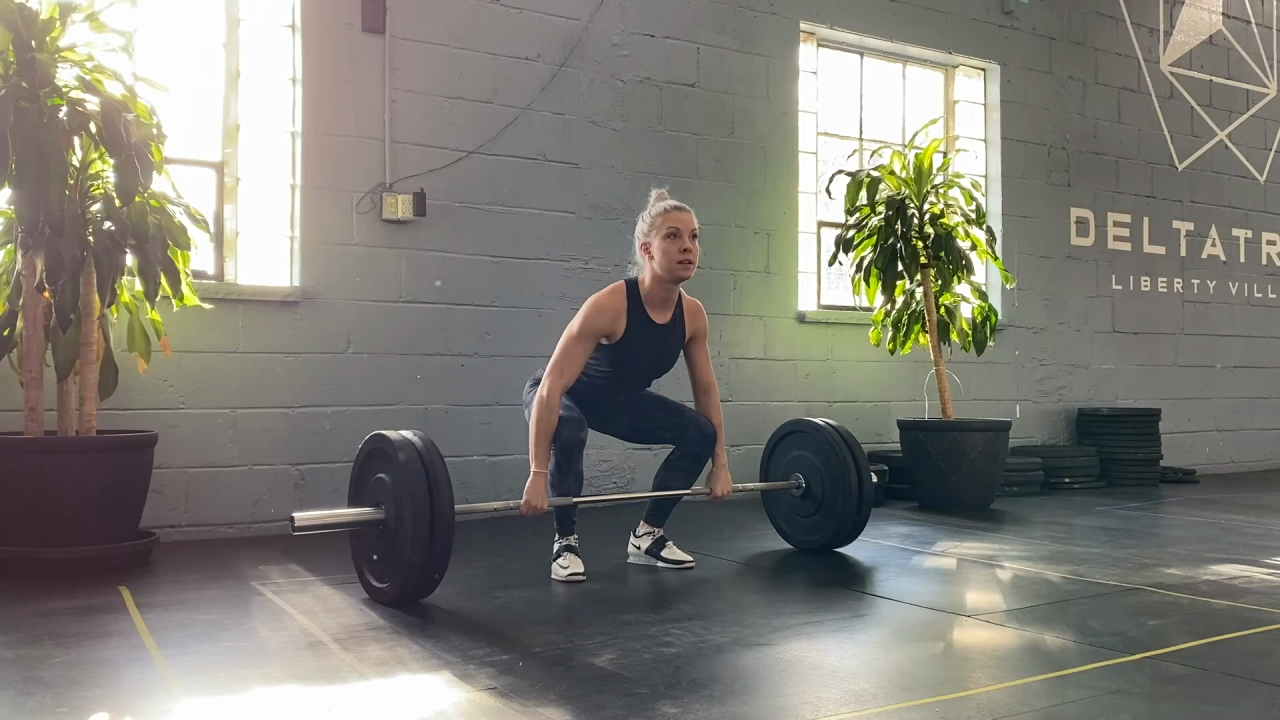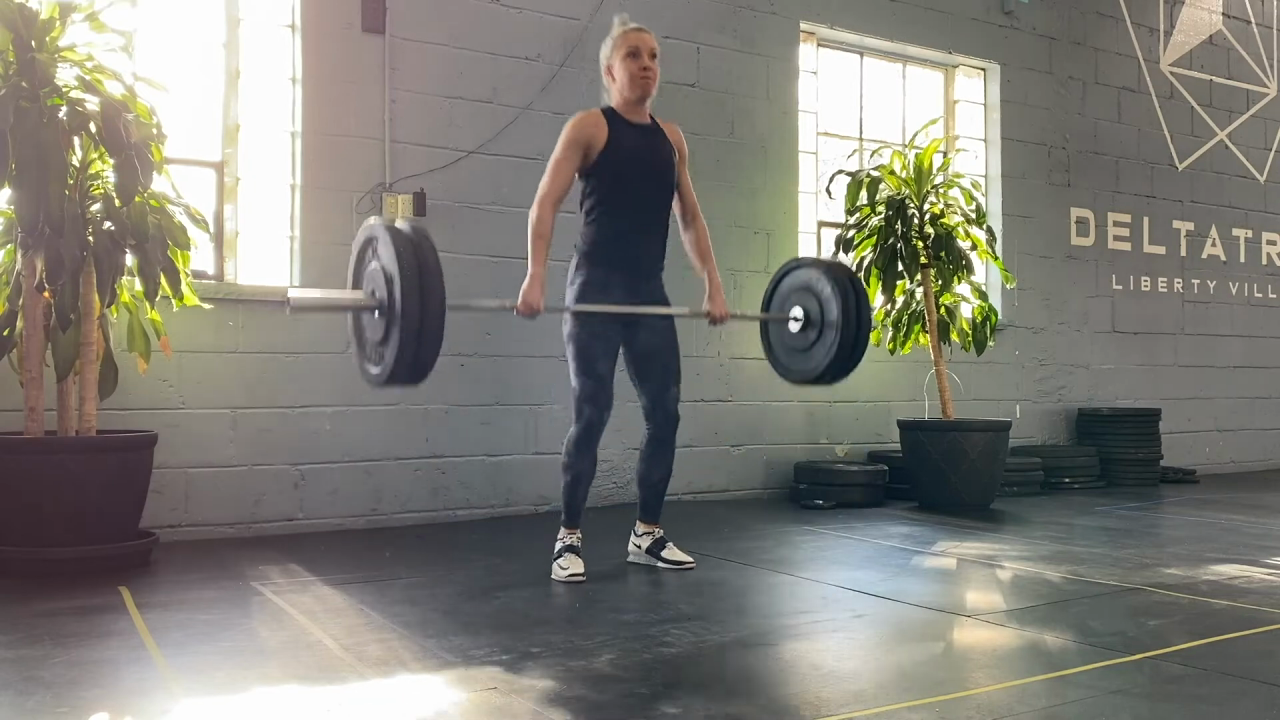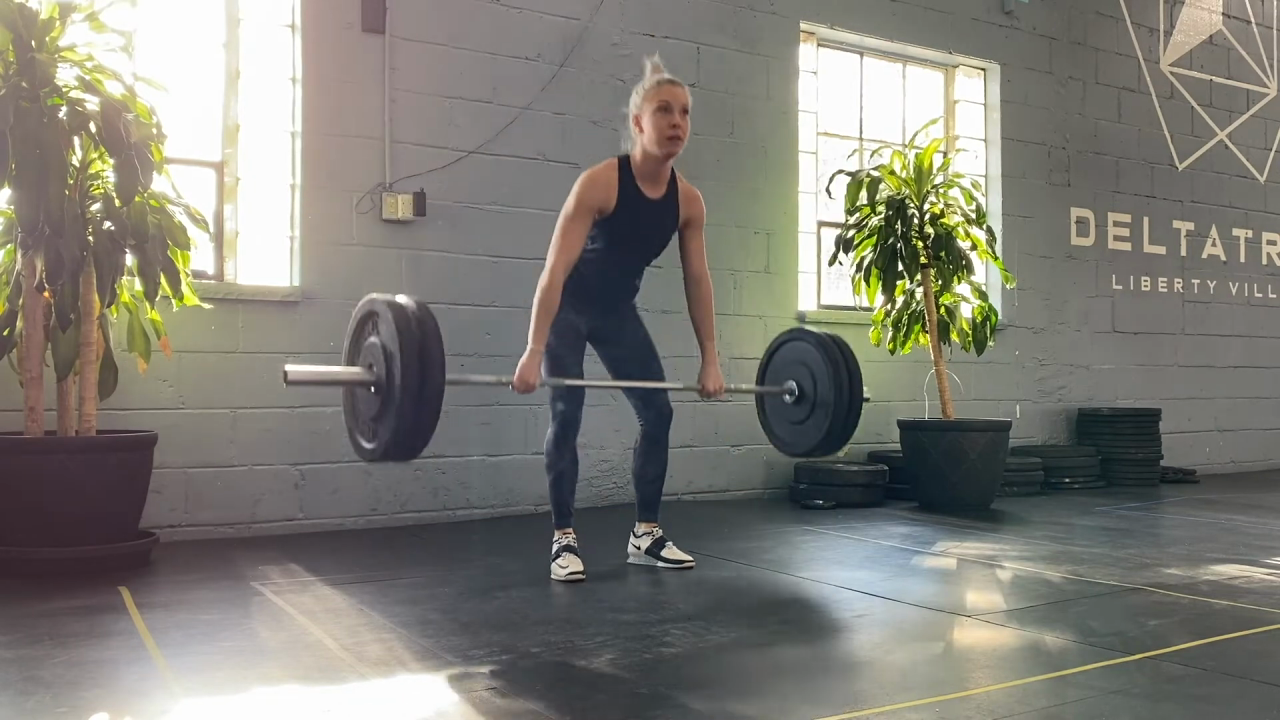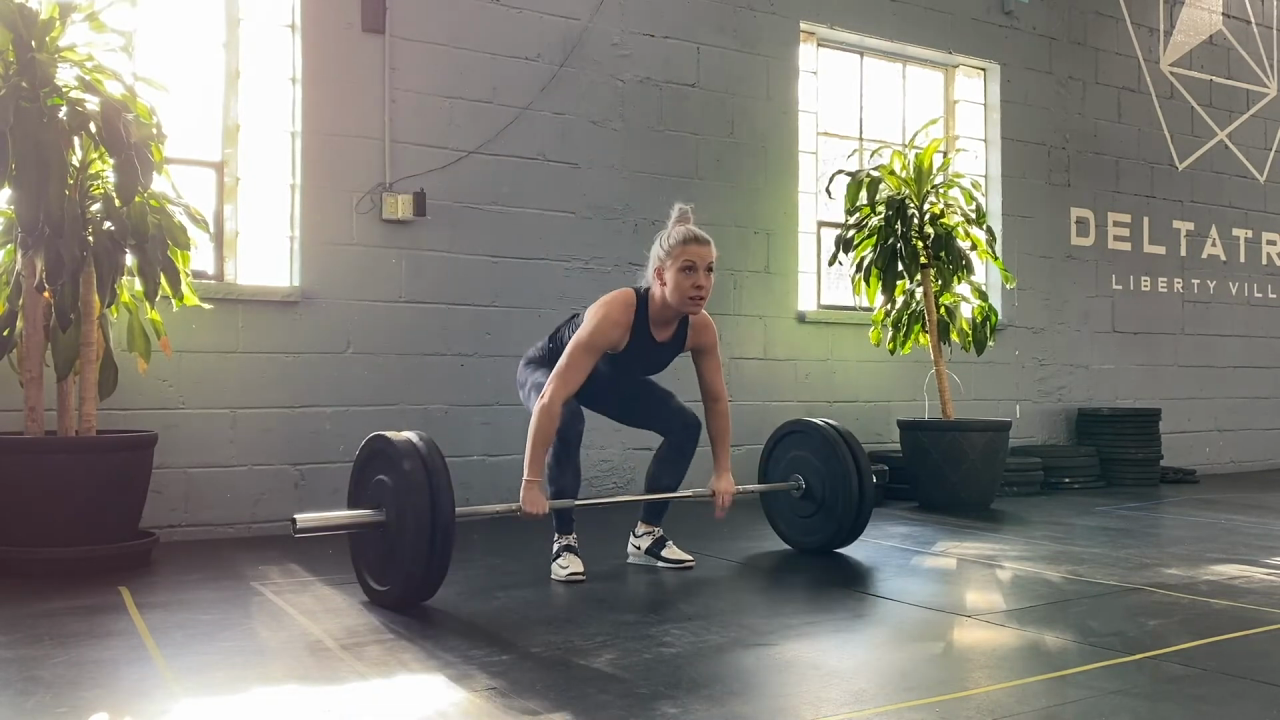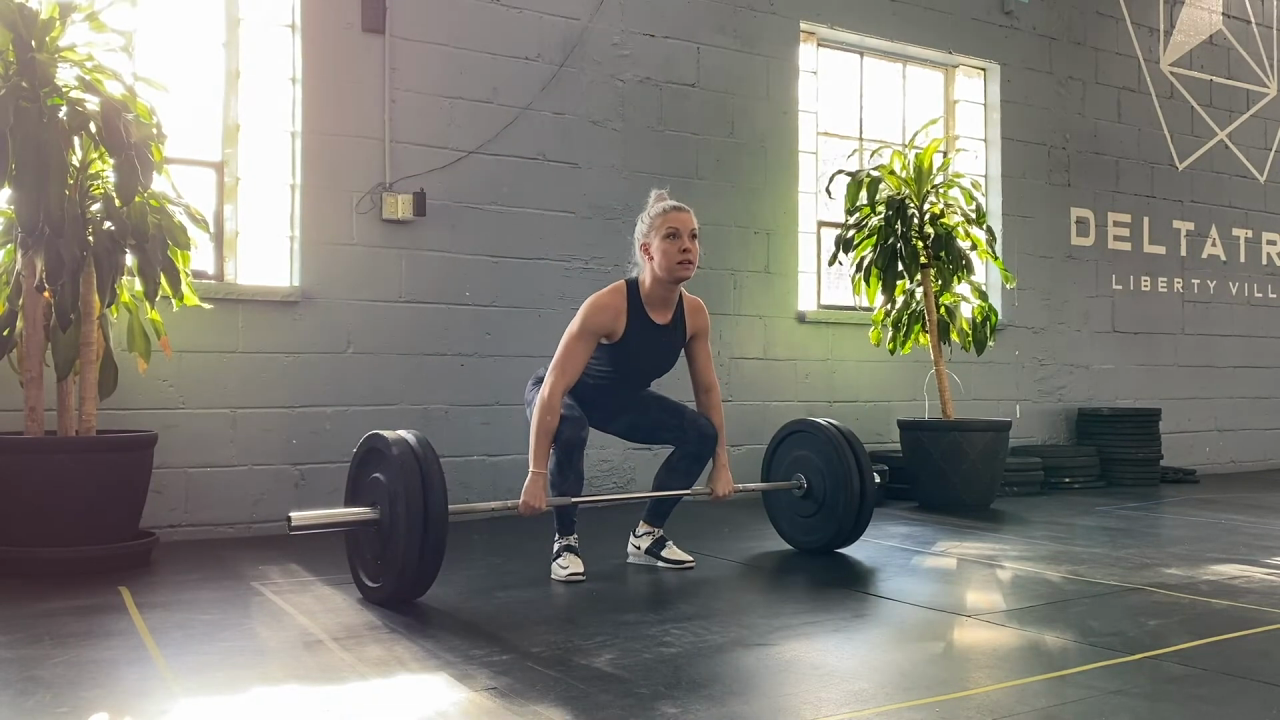
dt=1s
person 1, frame 1
left shoulder: (693, 314)
right shoulder: (607, 307)
left elbow: (706, 389)
right elbow: (550, 389)
left wrist: (721, 463)
right wrist: (537, 474)
left hip: (623, 401)
right hip: (570, 397)
left knee: (700, 432)
right knee: (568, 432)
left ankle: (648, 534)
right ankle: (565, 542)
person 1, frame 2
left shoulder: (669, 137)
right shoulder: (590, 126)
left elbow: (689, 217)
right elbow: (545, 203)
left wrist: (713, 284)
right wrist: (536, 277)
left hip: (647, 294)
right hip: (595, 287)
left knee: (664, 415)
right knee: (592, 412)
left ankle: (646, 534)
right ankle: (568, 538)
person 1, frame 3
left shoulder: (688, 199)
right shoulder: (599, 181)
left elbow: (697, 281)
right elbow: (556, 269)
left wrist: (710, 360)
right wrist: (534, 352)
left hip: (619, 309)
right hip: (569, 306)
left knee: (657, 411)
right knee: (567, 413)
left ankle: (646, 533)
right ankle: (563, 539)
person 1, frame 4
left shoulder: (700, 327)
right shoulder: (615, 314)
left elbow: (716, 399)
right elbow: (551, 399)
left wrist: (723, 471)
right wrist: (531, 483)
left hip: (611, 376)
right hip: (547, 366)
left knee: (684, 425)
right knee: (568, 423)
left ankle: (646, 534)
right ankle: (564, 541)
person 1, frame 5
left shoulder: (694, 313)
right shoulder: (607, 306)
left elbow: (707, 389)
right elbow: (553, 389)
left wrist: (721, 463)
right wrist: (537, 474)
left hip: (623, 398)
right hip: (567, 394)
left knee: (701, 433)
right knee: (569, 431)
left ankle: (647, 535)
right ankle: (565, 541)
